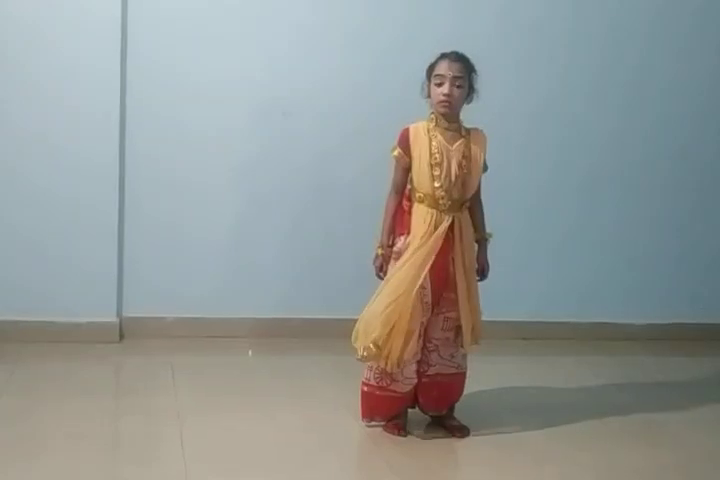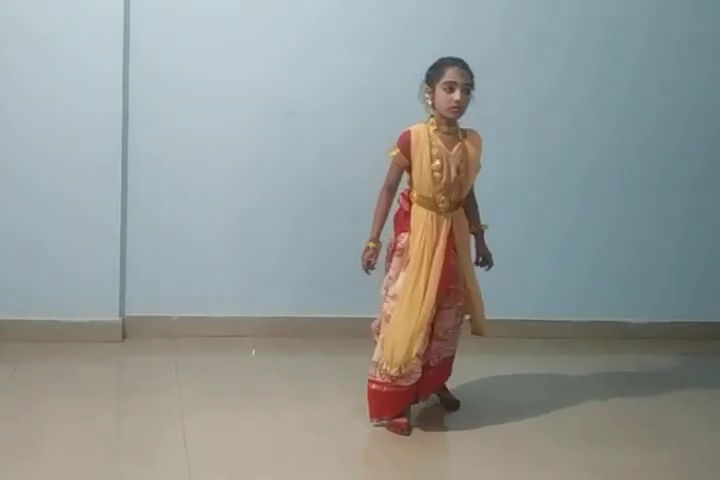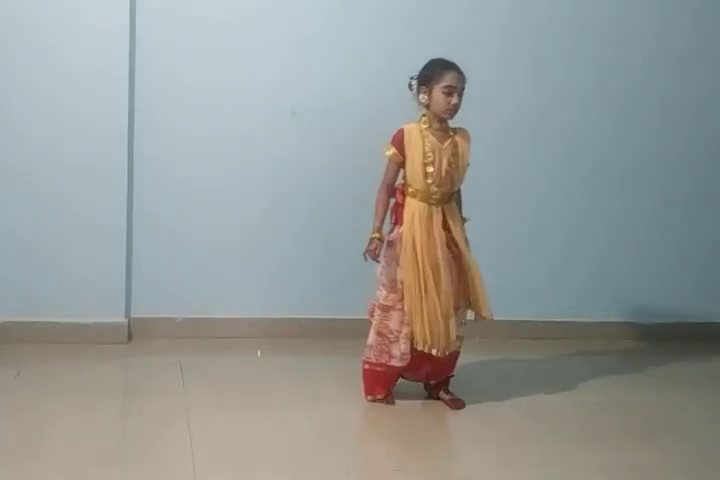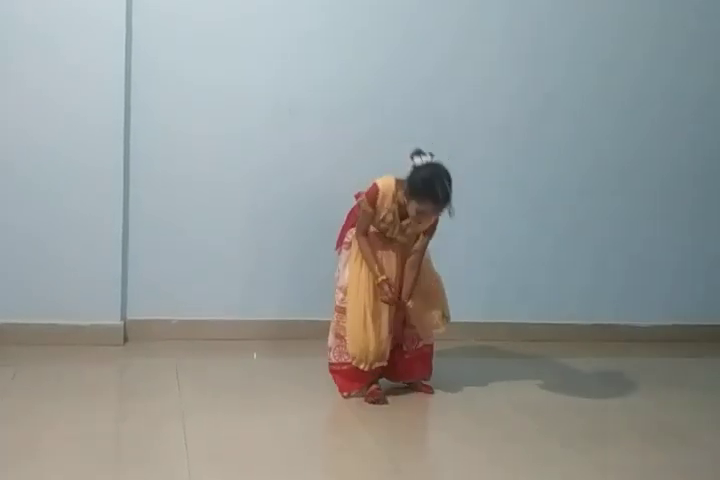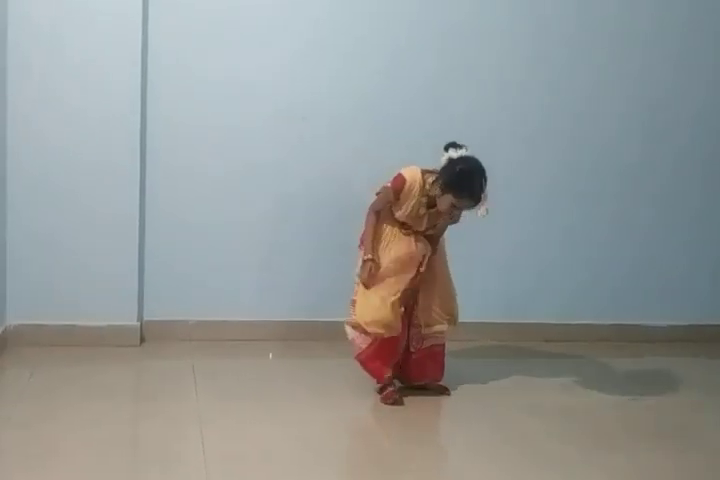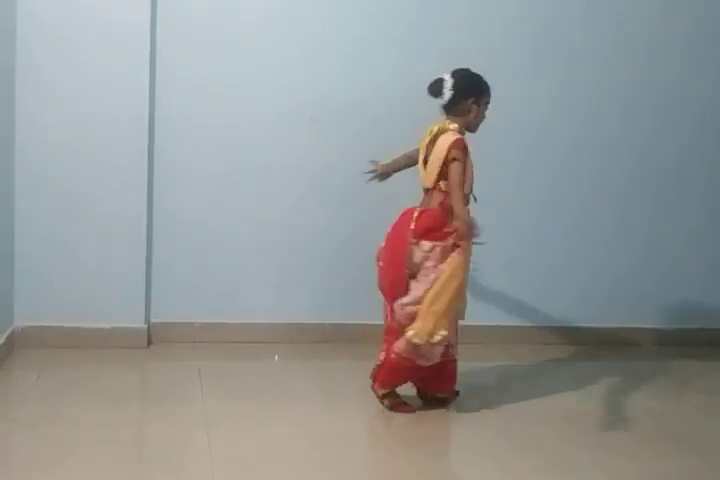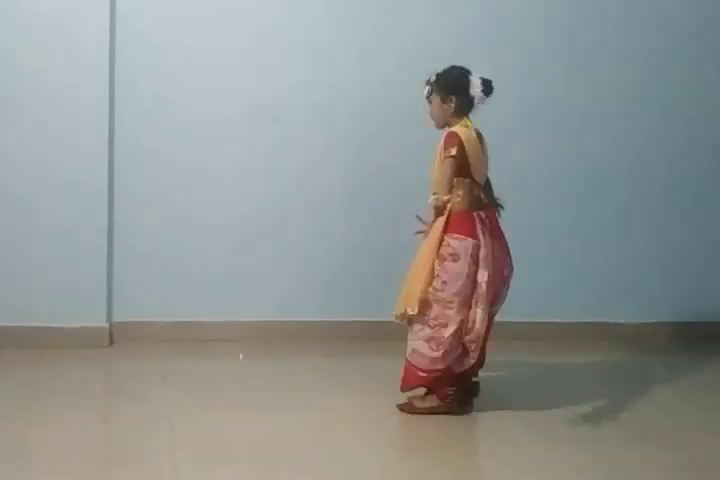
dt=0.7s
person 1, frame 1
left shoulder: (476, 141)
right shoulder: (412, 136)
left elbow: (474, 198)
right elbow: (396, 192)
left wrist: (482, 246)
right wrist: (384, 245)
left hip: (456, 240)
right hip: (415, 237)
left knee: (449, 327)
right knee: (404, 322)
left ankle: (441, 407)
right ankle: (394, 407)
person 1, frame 2
left shoulder: (472, 142)
right shoulder: (412, 138)
right elbow: (389, 189)
left wrist: (479, 238)
right wrist: (374, 240)
left hip: (453, 236)
right hip: (415, 235)
left knee: (448, 318)
right knee: (405, 318)
left ankle: (434, 383)
right ankle: (395, 405)
person 1, frame 3
left shoulder: (461, 140)
right shoulder: (406, 136)
right elbow: (386, 187)
left wrist: (460, 230)
right wrist: (377, 233)
left hip: (446, 227)
right hip: (410, 226)
left knee: (449, 305)
right knee: (397, 303)
left ankle: (437, 381)
right ankle: (381, 382)
person 1, frame 4
left shoulder: (429, 212)
right shoulder: (381, 191)
left elbow: (416, 255)
right elbow: (361, 233)
left wrist: (405, 298)
right wrist: (380, 278)
left hip: (402, 247)
right hip: (365, 238)
left knee: (424, 305)
right knee: (358, 306)
left ankle: (411, 372)
right ankle: (364, 378)
person 1, frame 5
left shoulder: (454, 203)
right shoulder: (407, 181)
left elbow: (435, 237)
right elbow: (374, 211)
left wrist: (422, 273)
right wrist: (369, 256)
left hip: (422, 247)
right hip: (389, 240)
left knee: (432, 310)
right knee: (379, 309)
left ankle: (421, 375)
right ankle: (385, 378)
person 1, frame 6
left shoulder: (437, 136)
right shoulder: (456, 143)
left elbow: (415, 156)
right elbow: (456, 191)
left wrist: (386, 169)
right wrist: (464, 222)
left hip: (425, 227)
right hip: (440, 233)
left knee: (435, 311)
right knee: (430, 311)
left ankle: (434, 385)
right ankle: (386, 382)
person 1, frame 7
left shoulder: (454, 137)
right shoulder: (472, 136)
left elbow: (451, 180)
left wrist: (441, 206)
right wrist: (491, 201)
left hip: (458, 229)
right hip: (472, 226)
left knee: (440, 308)
right knee: (466, 310)
left ankle: (436, 391)
right ankle: (461, 382)
